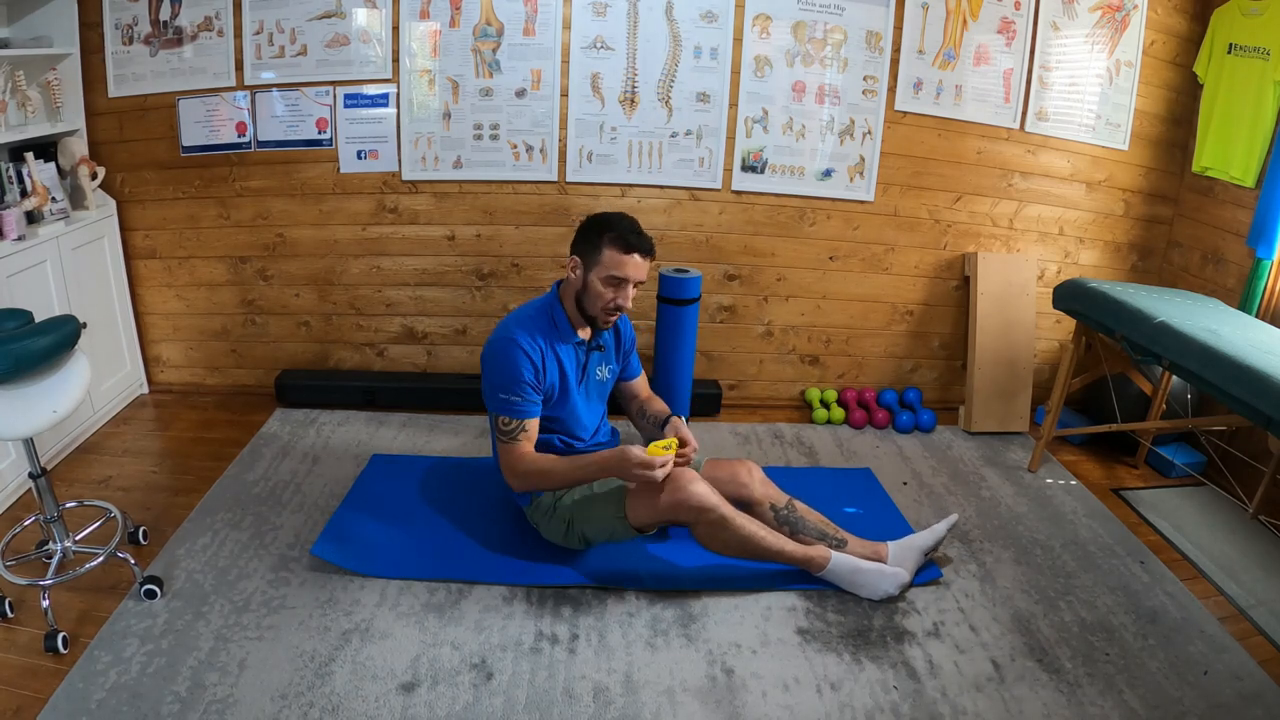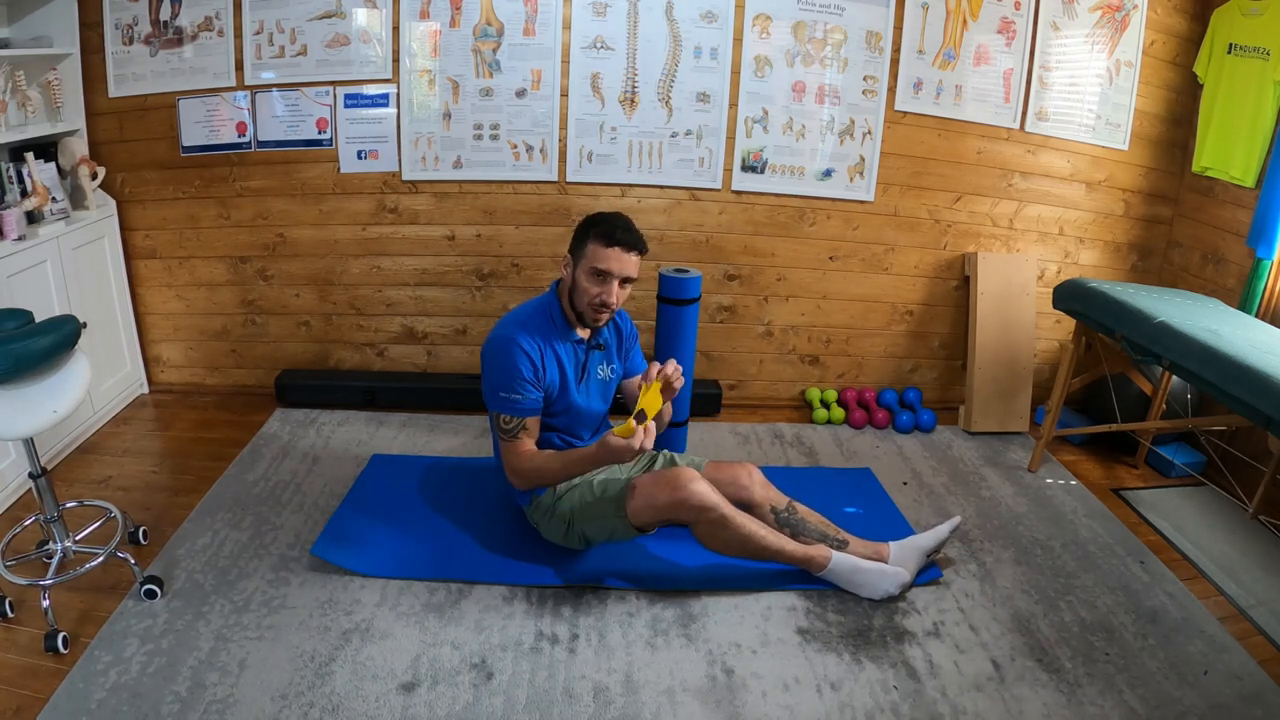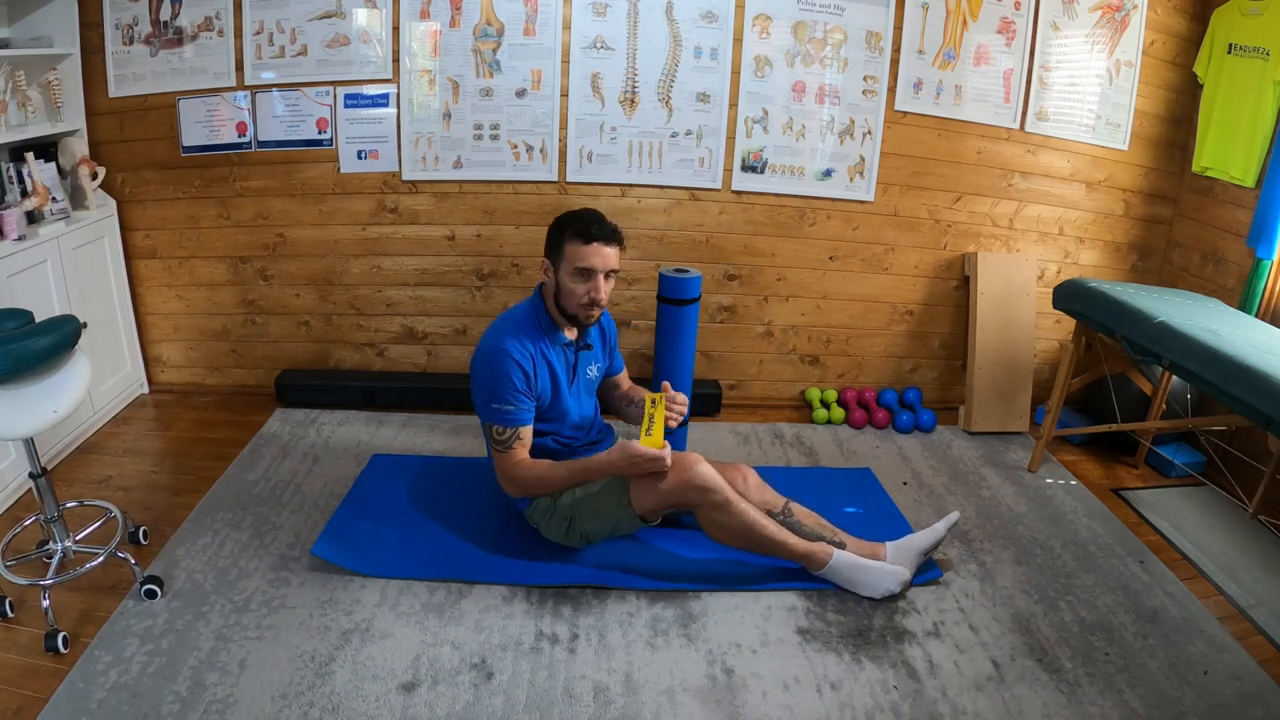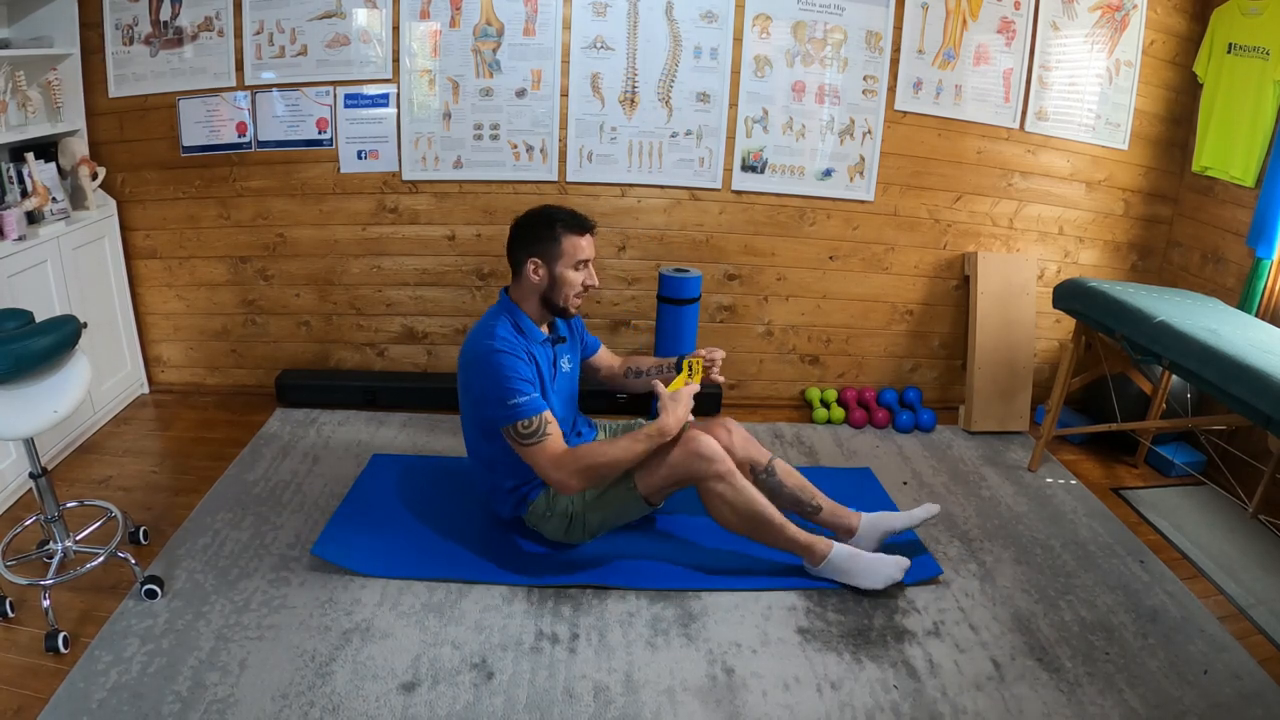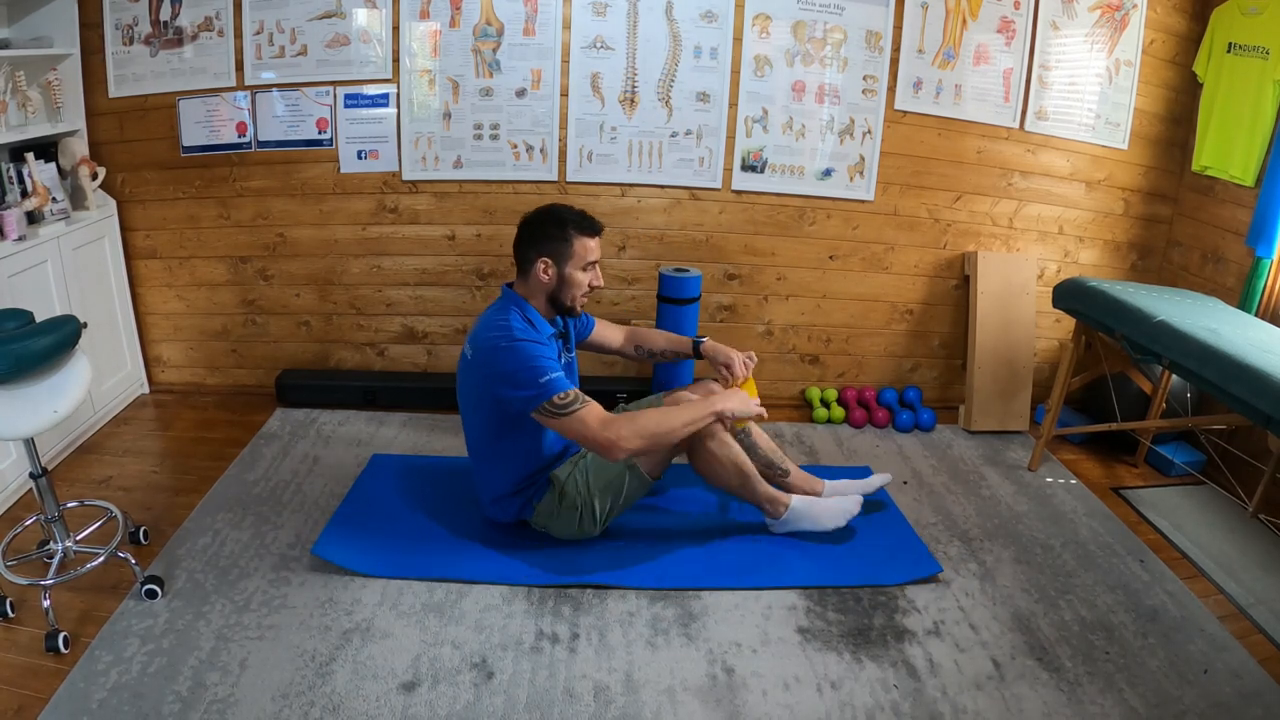
dt=0.4s
person 1, frame 1
left shoulder: (614, 324)
right shoulder: (518, 345)
left elbow: (639, 398)
right elbow: (519, 471)
left wrist: (669, 425)
right wrist: (613, 463)
left hip: (607, 463)
right hip: (557, 494)
left knee: (744, 477)
right knee: (686, 490)
left ankle: (878, 554)
right ankle: (824, 564)
person 1, frame 2
left shoulder: (616, 324)
right shoulder: (517, 343)
right elbow: (519, 470)
left wrist: (662, 390)
right wrist: (601, 454)
left hip: (608, 459)
right hip: (556, 492)
left knee: (744, 480)
right knee: (687, 489)
left ankle: (879, 554)
right ankle: (824, 563)
person 1, frame 3
left shoulder: (596, 322)
right shoulder: (508, 352)
right elbow: (514, 478)
left wrist: (656, 406)
right wrist: (614, 463)
left hip: (601, 456)
right hip: (557, 498)
left knee: (741, 479)
right knee: (692, 473)
left ankle: (876, 554)
right ankle: (822, 560)
person 1, frame 4
left shoulder: (556, 316)
right shoulder: (500, 353)
left elbow: (617, 369)
right elbow: (565, 472)
left wrist: (683, 365)
right wrist: (662, 427)
left hip: (577, 444)
right hip: (547, 499)
left knee: (727, 433)
right knee: (701, 452)
left ankle: (855, 527)
right ankle: (821, 553)
person 1, frame 5
left shoulder: (543, 308)
right shoulder: (515, 344)
left elbow: (624, 338)
right elbow: (613, 439)
left wrist: (703, 348)
right wrist: (721, 409)
left hip: (563, 459)
right hip: (548, 499)
left knee: (710, 394)
right knee: (697, 407)
left ankle: (809, 489)
right ankle: (779, 506)
